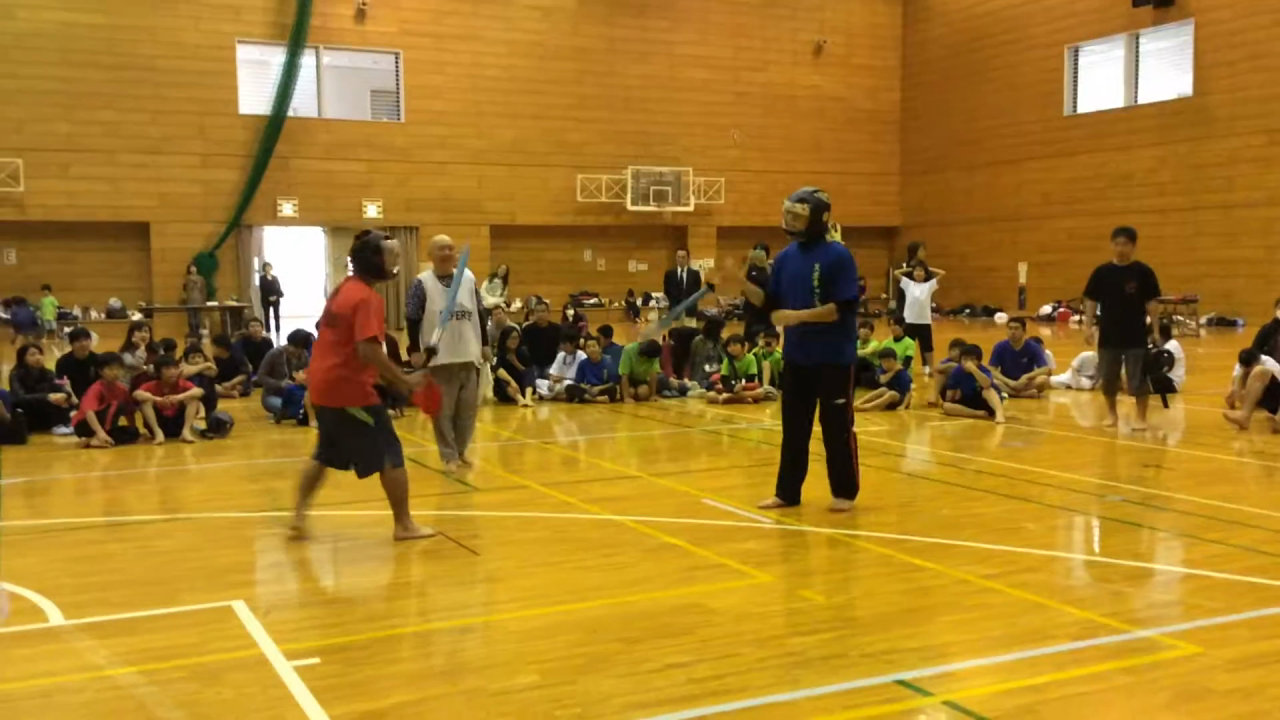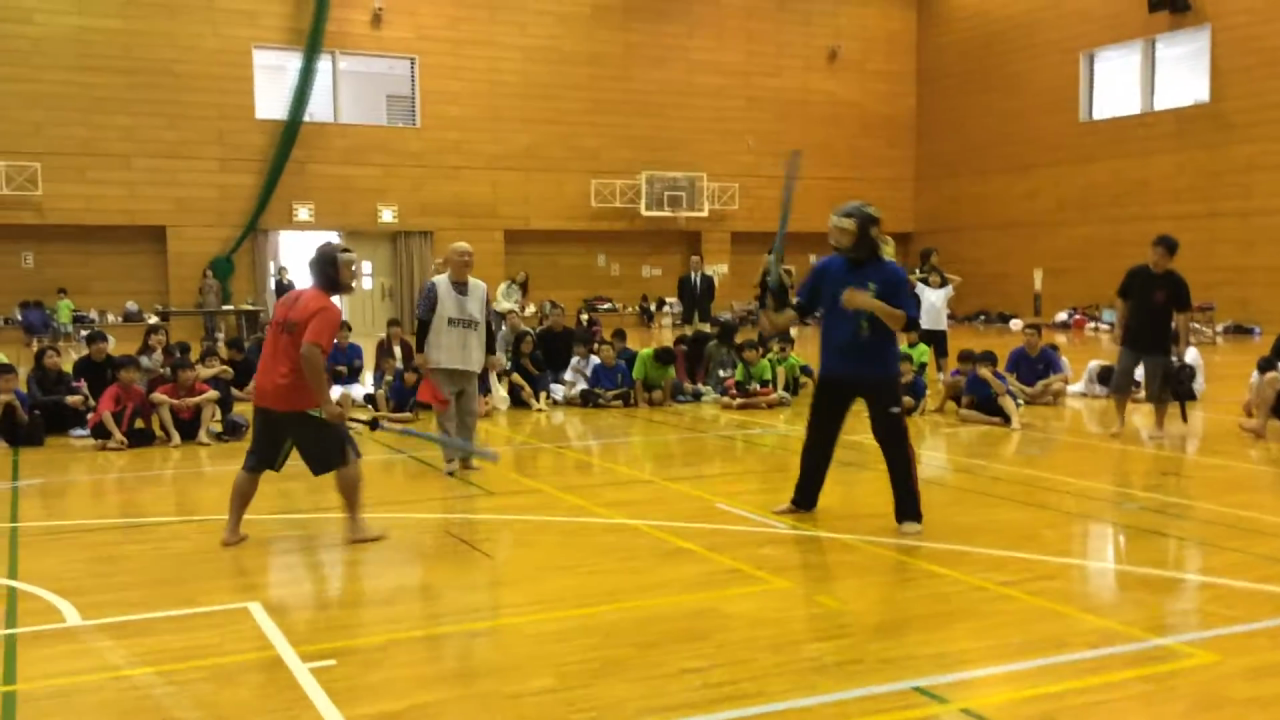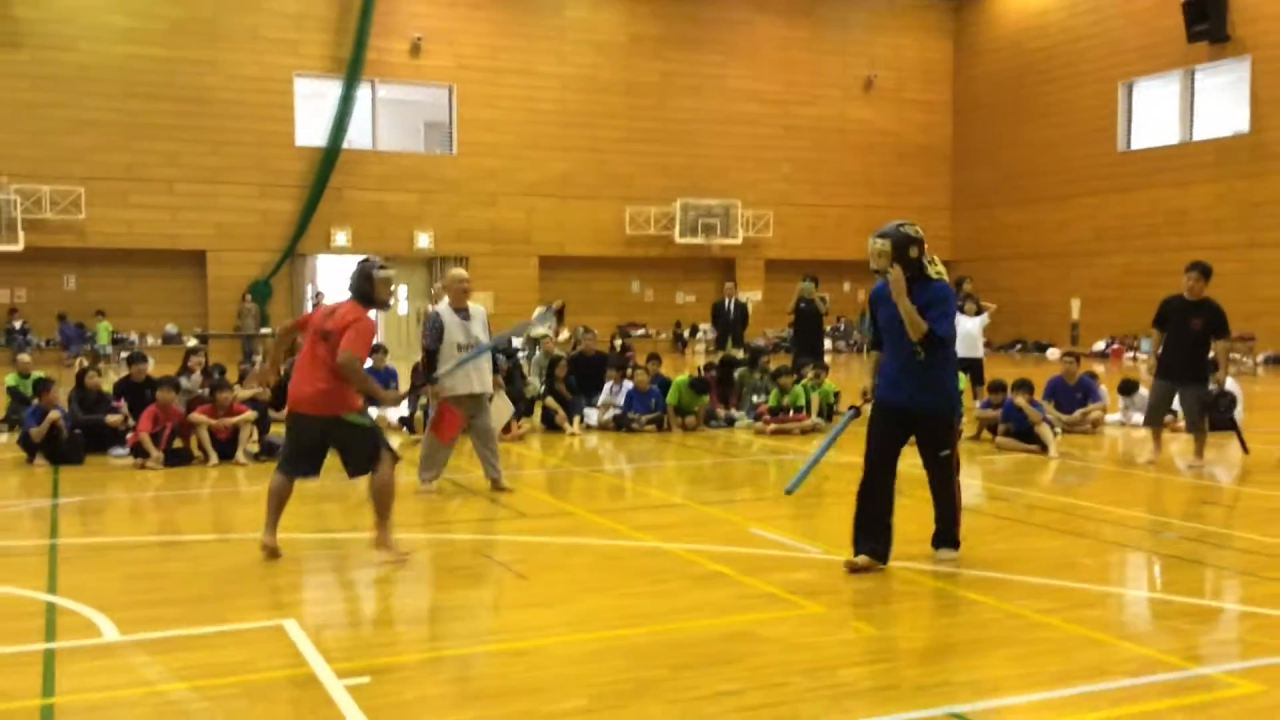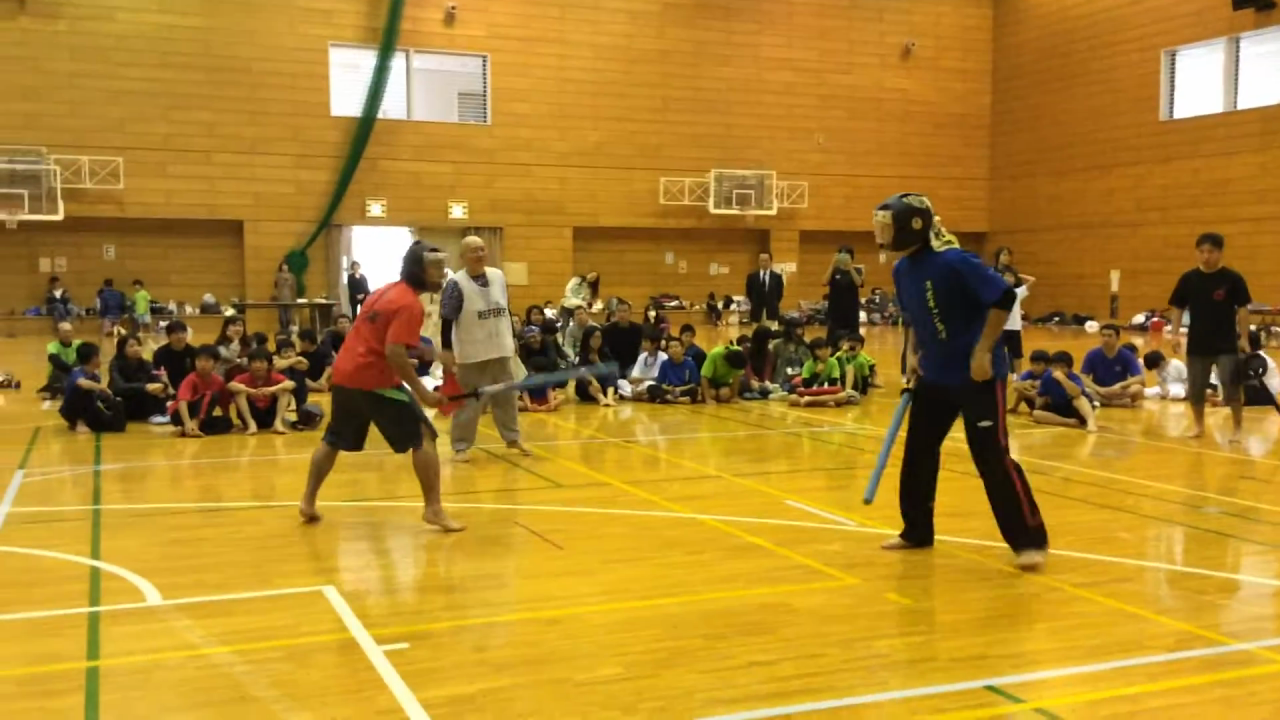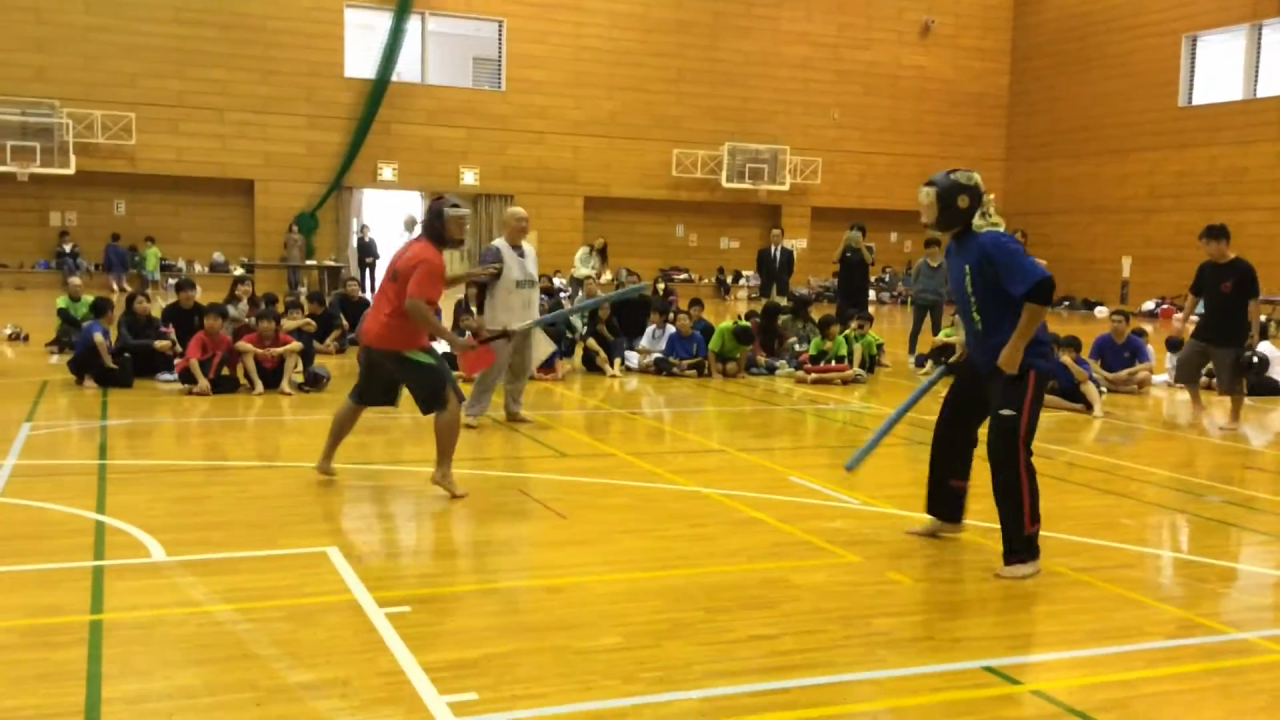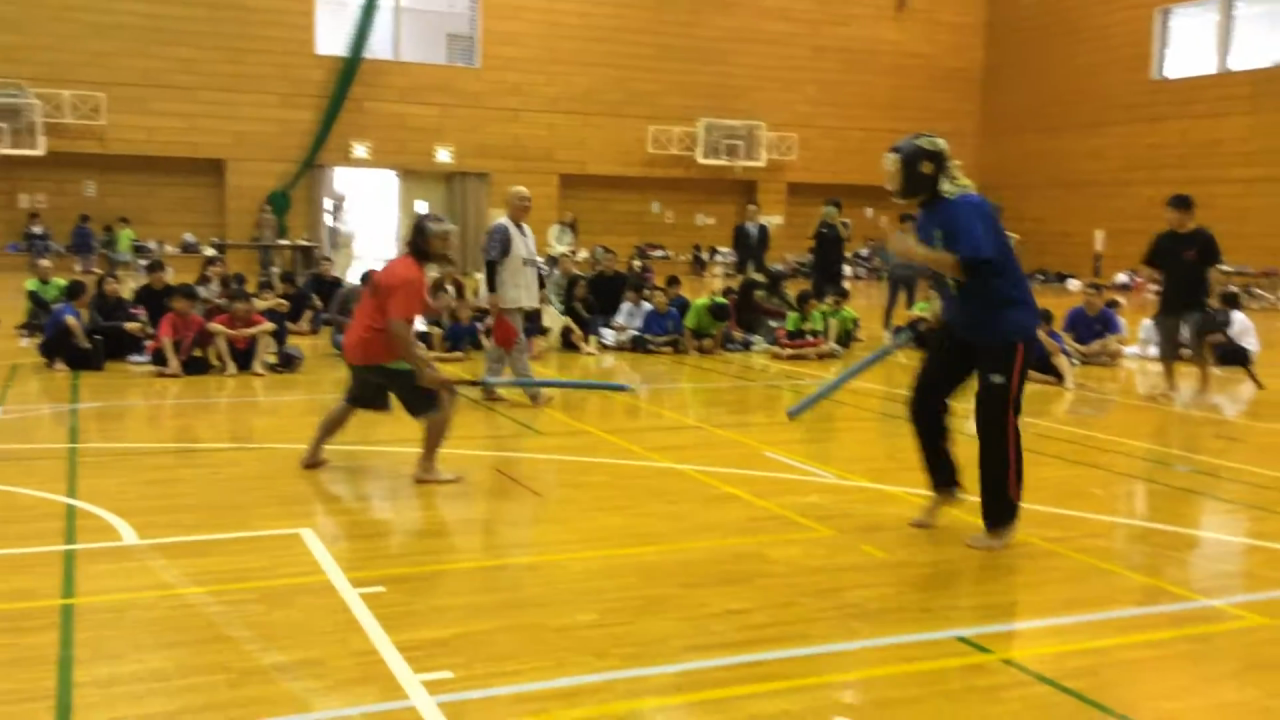
dt=0.4s
person 1, frame 1
left shoulder: (838, 256)
right shoulder: (786, 257)
left elbow: (845, 307)
right elbow: (771, 302)
left wrist: (798, 316)
right wrist: (745, 286)
left hip: (834, 356)
right hip: (797, 356)
left knee: (837, 426)
right knee: (794, 427)
left ankle: (844, 492)
right ankle: (787, 492)
person 1, frame 2
left shoulder: (890, 273)
right shoulder: (826, 268)
left elbow: (905, 321)
right elbow: (803, 307)
left wrist: (872, 304)
right wrist: (777, 321)
left hip: (880, 371)
right hip: (835, 370)
left knee: (895, 440)
right knee: (819, 437)
left ankle: (909, 514)
right ankle: (803, 499)
person 1, frame 3
left shoulder: (939, 292)
right shoulder: (878, 293)
left elbow: (929, 340)
left wrist: (903, 299)
right wrist: (871, 378)
left hip: (936, 399)
right hip: (890, 397)
left knee: (942, 474)
right knee: (876, 472)
left ankle: (946, 540)
right ankle: (871, 550)
person 1, frame 4
left shoulder: (956, 263)
right shoulder: (902, 269)
left elbow: (1004, 298)
left wrist: (983, 351)
right wrist: (913, 353)
left hip: (978, 372)
right hip: (934, 376)
left knee: (991, 456)
right knee: (917, 451)
left ankle: (1030, 540)
right ankle: (917, 531)
person 1, frame 5
left shoulder: (993, 245)
right shoulder: (955, 248)
left elbow: (1041, 289)
left wrist: (1016, 346)
right wrist: (967, 337)
left hip: (1019, 362)
right hip: (981, 360)
left knee: (1007, 447)
right knee: (950, 430)
left ankle: (1023, 552)
right ankle: (946, 515)
person 1, frame 6
left shoulder: (966, 208)
right shoulder: (928, 212)
left elbow: (972, 265)
left wrist: (914, 253)
right wrist: (940, 309)
left hip: (1005, 325)
right hip: (962, 324)
left knee: (995, 417)
right knee: (924, 401)
left ankle: (1001, 520)
right ankle: (944, 489)
person 2, frame 1
left shoulder: (344, 289)
right shoulder: (367, 298)
right elbow: (368, 350)
left wrist: (388, 376)
right wrist: (401, 379)
left hip: (323, 387)
right hip: (349, 391)
left knee: (325, 455)
right knee: (389, 455)
left ankle: (299, 515)
right ankle: (403, 525)
person 2, frame 2
left shoulder: (291, 298)
right shoulder: (327, 309)
right elbow: (309, 353)
right wrist: (326, 402)
left hip: (266, 394)
right hip: (298, 399)
left knee: (254, 464)
right knee: (347, 456)
left ankle: (232, 529)
right ankle: (356, 525)
person 2, frame 3
left shoulder: (326, 310)
right shoulder: (362, 321)
left elbow: (287, 330)
right elbow: (346, 361)
left wrist: (272, 364)
right wrist: (379, 393)
left hip: (301, 401)
right hip: (336, 404)
left knee: (288, 468)
right knee: (383, 460)
left ankle: (270, 533)
right ankle: (383, 535)
person 2, frame 4
left shoulder: (384, 291)
right shoulder: (410, 304)
right elbow: (394, 352)
right wrist: (421, 391)
left hip: (344, 376)
right hip: (375, 380)
left knee: (332, 440)
right knee: (424, 438)
left ankle: (308, 502)
right ankle: (434, 509)
person 2, frame 5
left shoulder: (413, 247)
right shoulder: (430, 258)
right elbow: (415, 305)
left wrist: (465, 277)
right wrist: (451, 338)
left hip: (373, 336)
right hip: (402, 341)
left knee: (358, 399)
right knee: (449, 400)
left ankle: (326, 458)
right ankle: (443, 472)
person 2, frame 6
left shoulder: (400, 265)
right shoulder: (410, 276)
left elbow: (421, 307)
right elbow: (397, 327)
right wrist: (422, 369)
left hip: (357, 346)
right hip: (382, 351)
left knee: (352, 401)
right knee: (444, 396)
left ankle: (313, 452)
right ankle: (427, 467)
person 3, frame 1
left shoulder: (468, 280)
right shoulder: (422, 283)
left elbow: (478, 315)
left wrist: (485, 345)
right wrist: (415, 352)
left hip: (468, 355)
right hip: (439, 357)
left knee: (468, 407)
right knee: (443, 410)
left ankle: (459, 450)
right ankle: (449, 456)
person 3, frame 2
left shoulder: (481, 289)
right shoulder: (435, 286)
left elbow: (487, 325)
right elbow: (423, 322)
left wrist: (491, 354)
right wrist: (420, 352)
left hip: (469, 362)
right hip: (441, 361)
left knee: (469, 412)
right knee: (445, 410)
left ankle: (466, 456)
right ankle: (451, 457)
person 3, frame 3
left shoulder: (480, 312)
right shoulder: (438, 315)
right elbow: (429, 353)
left wrist: (496, 374)
right wrist: (432, 383)
left hip: (477, 386)
right hip: (449, 388)
left knee: (486, 432)
right knee: (440, 433)
left ankle: (496, 478)
right ankle: (427, 477)
person 3, frame 4
left shoulder: (498, 276)
right shoulder: (456, 284)
right elbow: (447, 320)
left wrist: (512, 339)
right wrist: (446, 350)
left hip: (501, 350)
right hip: (472, 354)
left knee: (507, 397)
right knee: (468, 402)
left ankle: (513, 438)
right ankle: (461, 447)
person 3, frame 5
left shoulder: (530, 251)
right shoulder: (495, 251)
right elbow: (482, 285)
left wrist: (536, 315)
right wrist: (480, 315)
left hip: (525, 321)
right hip: (501, 321)
left knee: (522, 368)
right knee: (493, 367)
left ankle: (513, 410)
right ankle: (473, 411)
person 3, frame 6
left shoulder: (526, 230)
right shoulder: (500, 229)
left elbow: (531, 264)
right elbow: (490, 264)
left wrist: (540, 290)
right wrist: (493, 294)
left hip: (521, 297)
right hip: (506, 300)
left knee: (501, 345)
right knee: (517, 345)
left ankle: (489, 387)
right ankle: (533, 392)
person 4, frame 1
left shoulder: (1143, 272)
right shoulder: (1101, 272)
left elbow: (1151, 302)
right elbow: (1091, 300)
right wrist: (1089, 326)
left hip: (1136, 336)
right hip: (1108, 335)
left knee: (1138, 378)
right knee: (1108, 377)
left ankle: (1141, 417)
right ankle: (1112, 413)
person 4, frame 2
left shoulder: (1177, 282)
right shoulder: (1135, 274)
left elbow: (1182, 314)
right elbow: (1122, 300)
left wrist: (1182, 343)
right wrist: (1119, 326)
left hip: (1159, 343)
right hip: (1131, 339)
left knee: (1159, 386)
right knee: (1120, 378)
left ankle: (1159, 425)
right ankle: (1120, 419)
person 4, frame 3
left shoulder: (1213, 310)
right shoulder: (1170, 303)
left elbow: (1221, 341)
right elbow: (1158, 331)
left wrist: (1222, 370)
right wrist: (1153, 355)
left hip: (1195, 373)
right hip: (1166, 369)
left knee: (1196, 416)
right knee: (1154, 409)
left ankle: (1198, 455)
right ankle: (1156, 447)
person 4, frame 4
left shoulder: (1233, 279)
right shoulder: (1188, 279)
left elbow: (1242, 309)
right elbow: (1177, 308)
left wrist: (1244, 338)
right wrist: (1175, 334)
left hip: (1226, 344)
right hip: (1197, 344)
left knee: (1231, 384)
right knee: (1196, 388)
left ankle: (1237, 427)
right ankle: (1198, 425)
person 4, frame 5
left shoulder: (1244, 269)
right shoulder: (1205, 268)
left elbow: (1253, 302)
right elbow: (1194, 296)
left wrist: (1254, 332)
right wrist: (1182, 320)
left hip: (1233, 336)
right hip: (1205, 331)
left knee: (1232, 379)
right knee: (1184, 365)
left ankle: (1234, 418)
right ankle: (1196, 404)
person 4, frame 6
left shoulder: (1204, 238)
right shoulder: (1163, 239)
left elbow: (1212, 270)
right elbow: (1150, 269)
left hip: (1195, 303)
right hip: (1169, 302)
left knee: (1197, 342)
right knee: (1167, 346)
left ankle: (1204, 381)
right ankle: (1170, 384)
